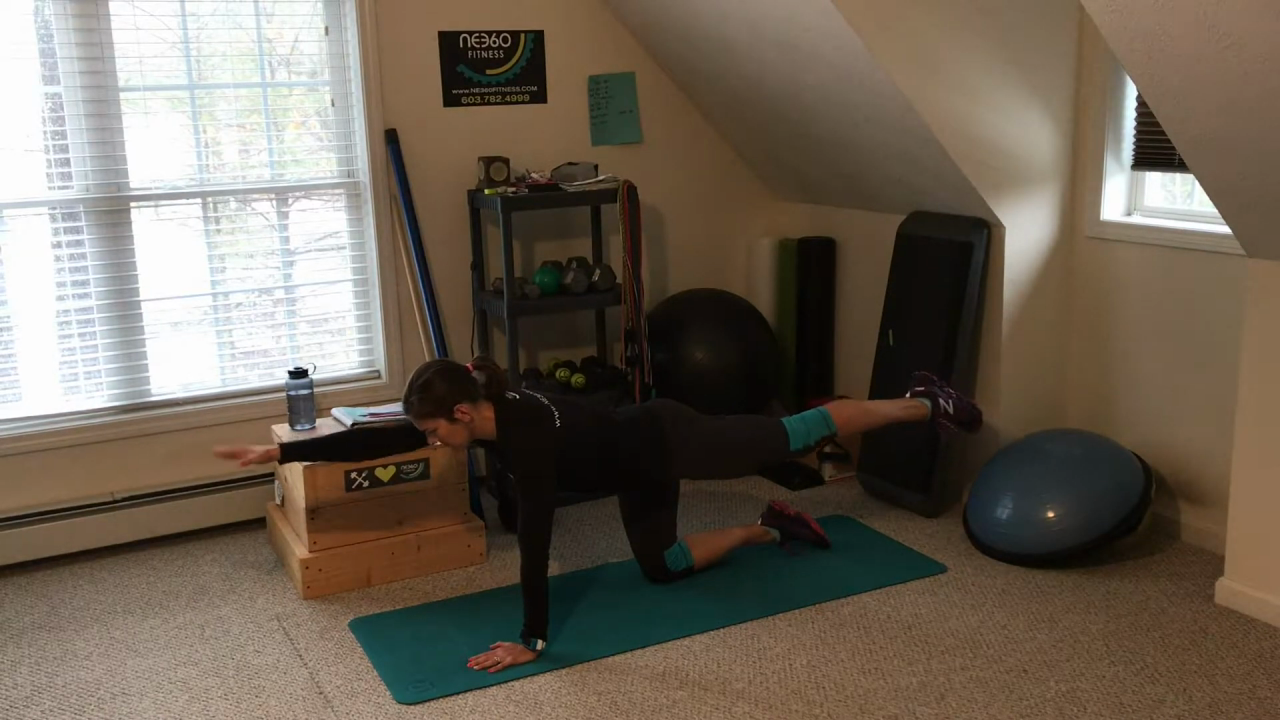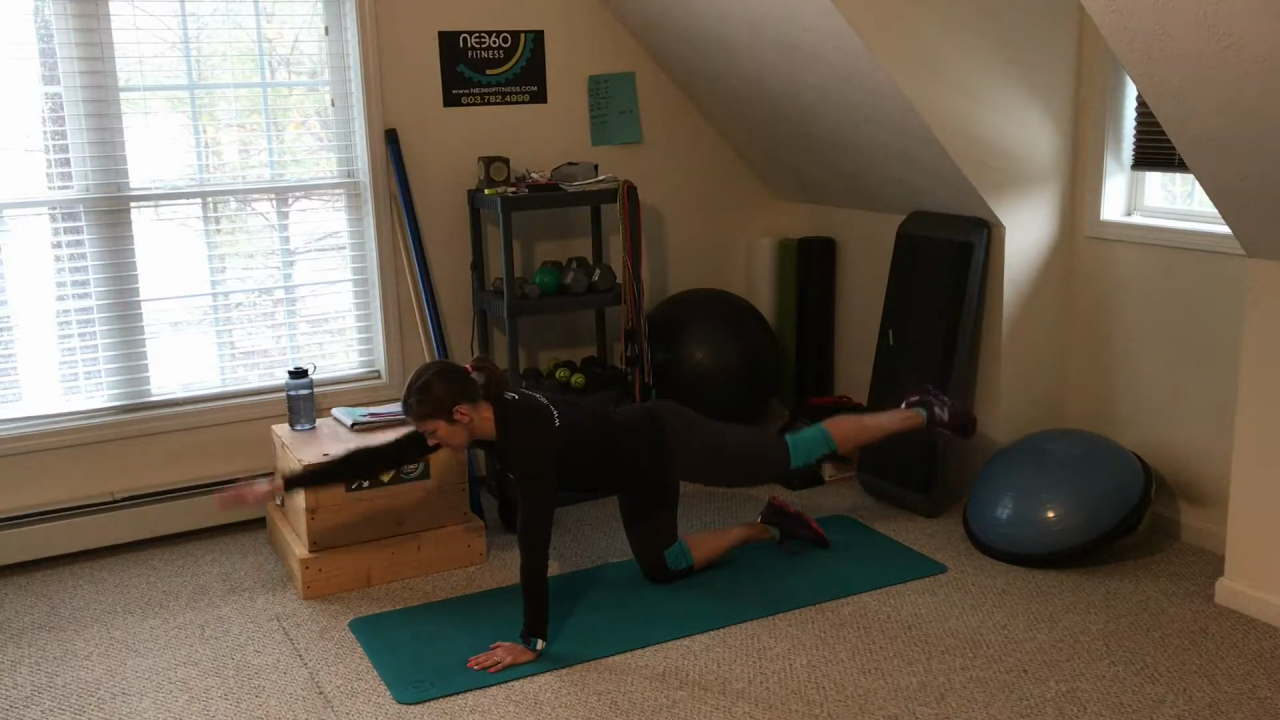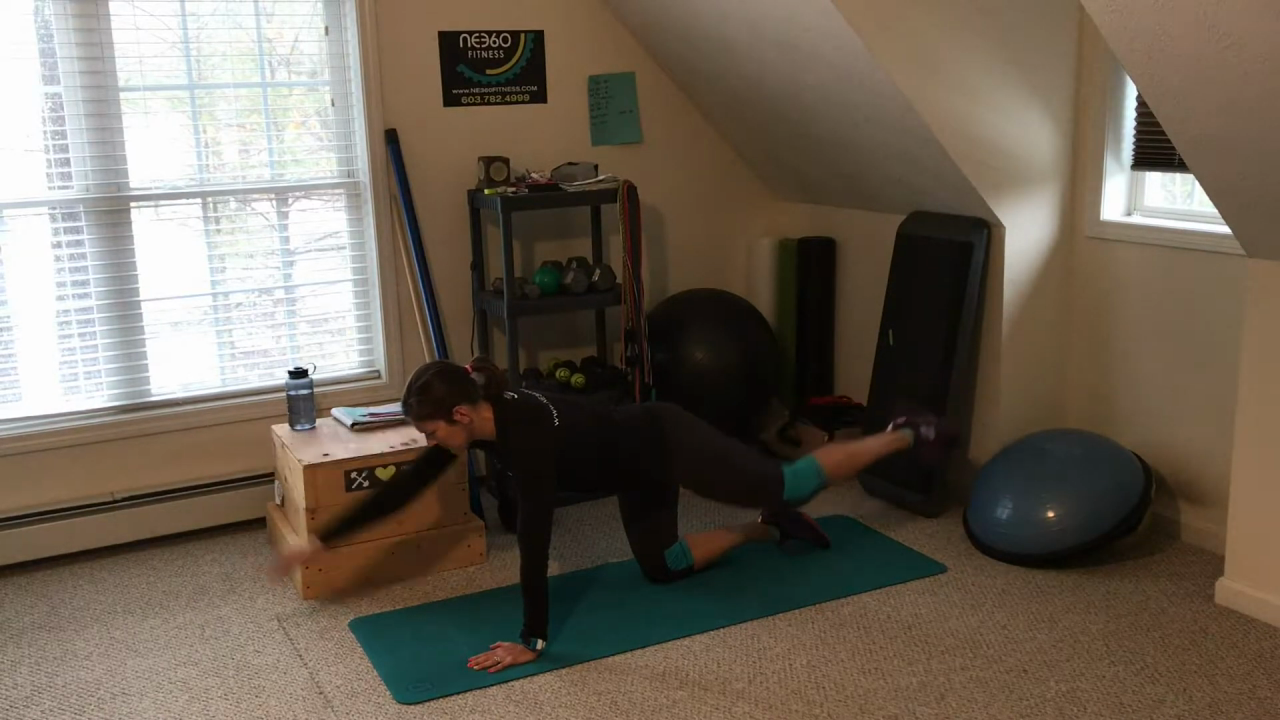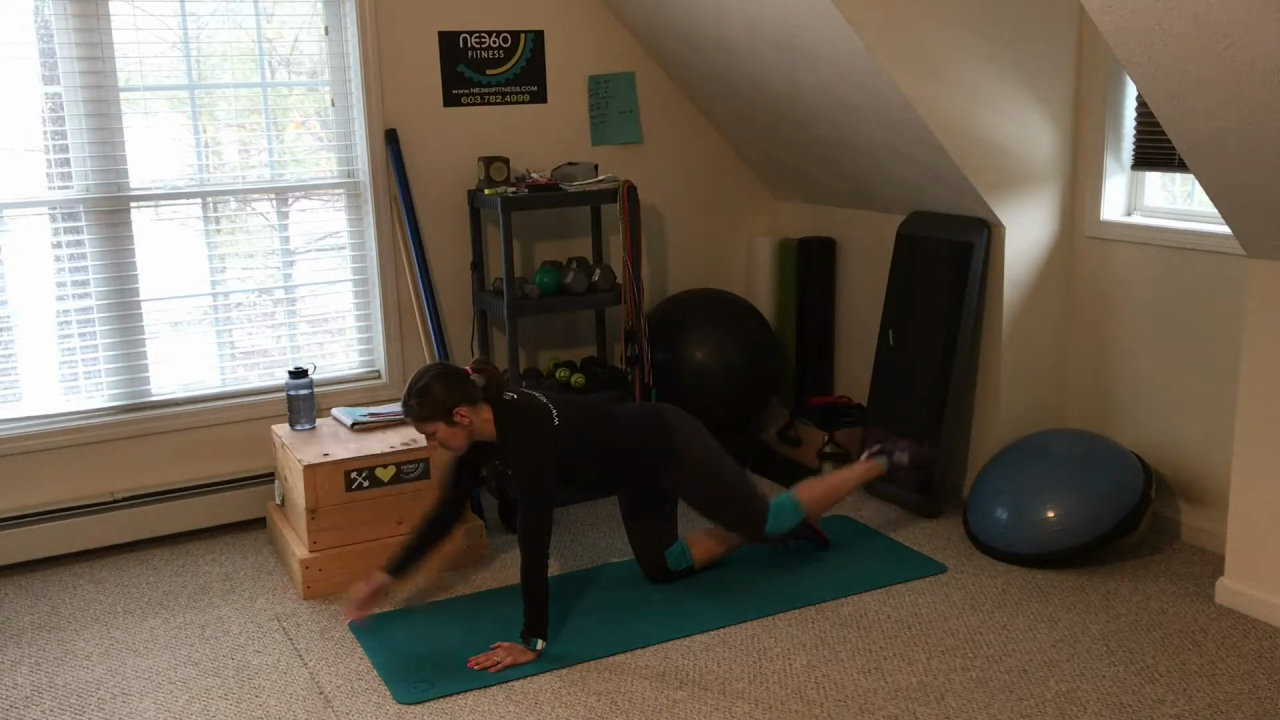
dt=0.1s
person 1, frame 1
left shoulder: (526, 433)
right shoulder: (472, 415)
left elbow: (534, 539)
right elbow: (379, 439)
left wrist: (531, 641)
right wrist: (281, 451)
left hip: (668, 441)
right hip: (641, 466)
left knee: (796, 435)
right knee: (662, 567)
left ankle: (923, 405)
right ankle: (768, 526)
person 1, frame 2
left shoulder: (525, 432)
right shoulder: (475, 416)
left elbow: (534, 539)
right elbow: (385, 456)
left wrist: (532, 640)
right wrist: (286, 481)
left hip: (668, 443)
right hip: (640, 466)
left knee: (795, 451)
right knee: (661, 567)
left ankle: (918, 414)
right ankle: (767, 526)
person 1, frame 3
left shoulder: (524, 431)
right shoulder: (473, 422)
left elbow: (535, 538)
right elbow: (407, 485)
left wrist: (532, 640)
right wrist: (323, 537)
left hip: (668, 441)
right hip: (636, 459)
left knee: (785, 483)
right knee: (662, 565)
left ankle: (899, 435)
right ankle: (769, 524)
person 1, frame 4
left shoulder: (526, 431)
right shoulder: (481, 432)
left elbow: (535, 537)
right elbow: (447, 512)
left wrist: (531, 640)
right wrist: (387, 575)
left hip: (667, 445)
right hip: (641, 465)
left knee: (769, 520)
right knee: (663, 566)
left ankle: (880, 460)
right ankle: (769, 527)
